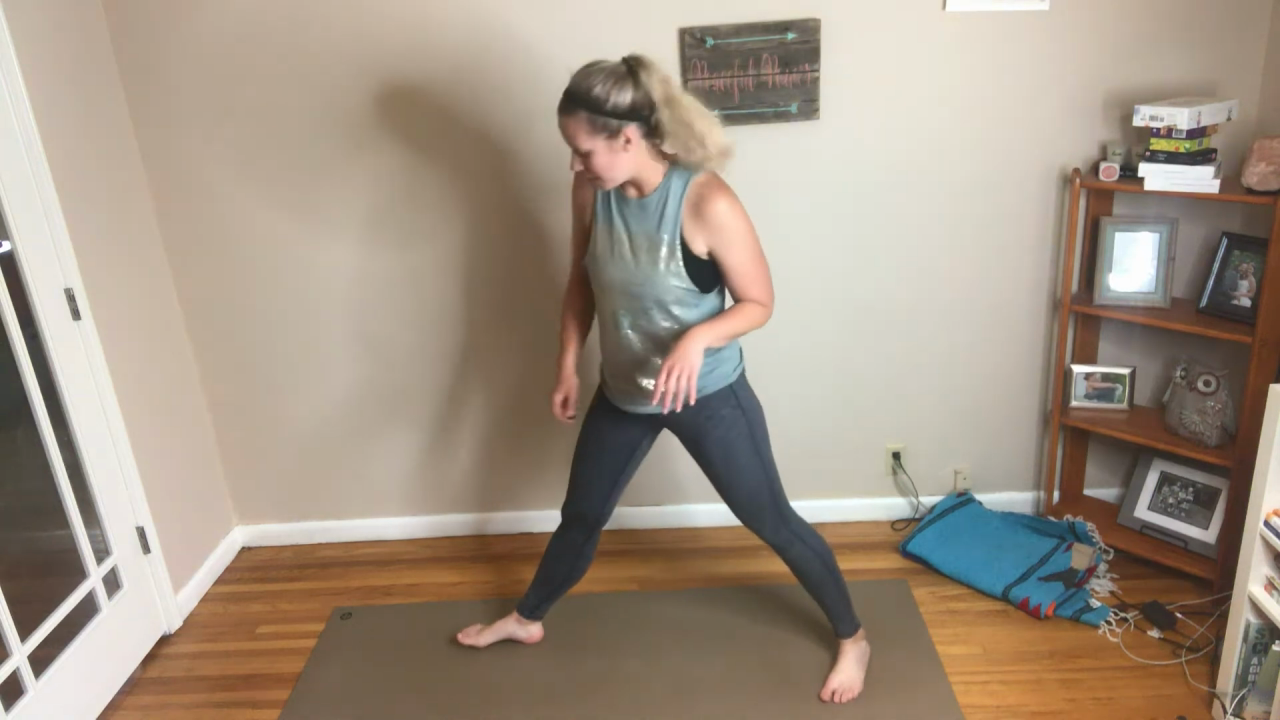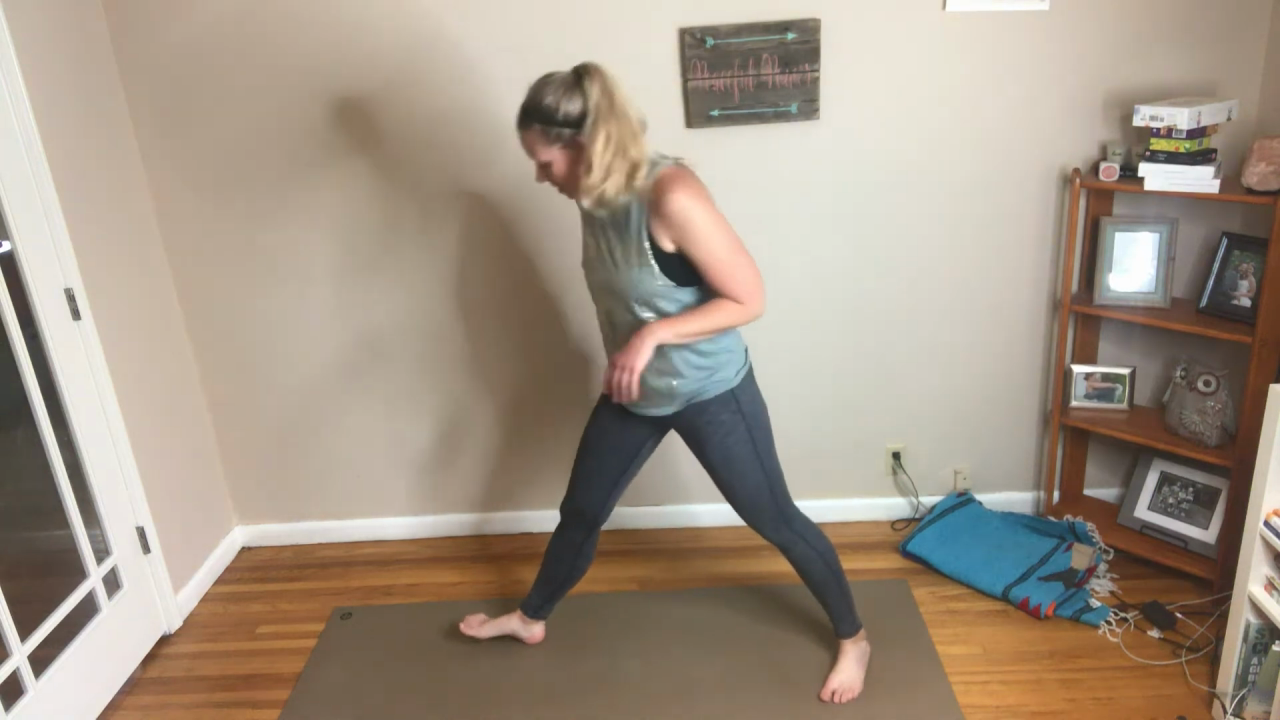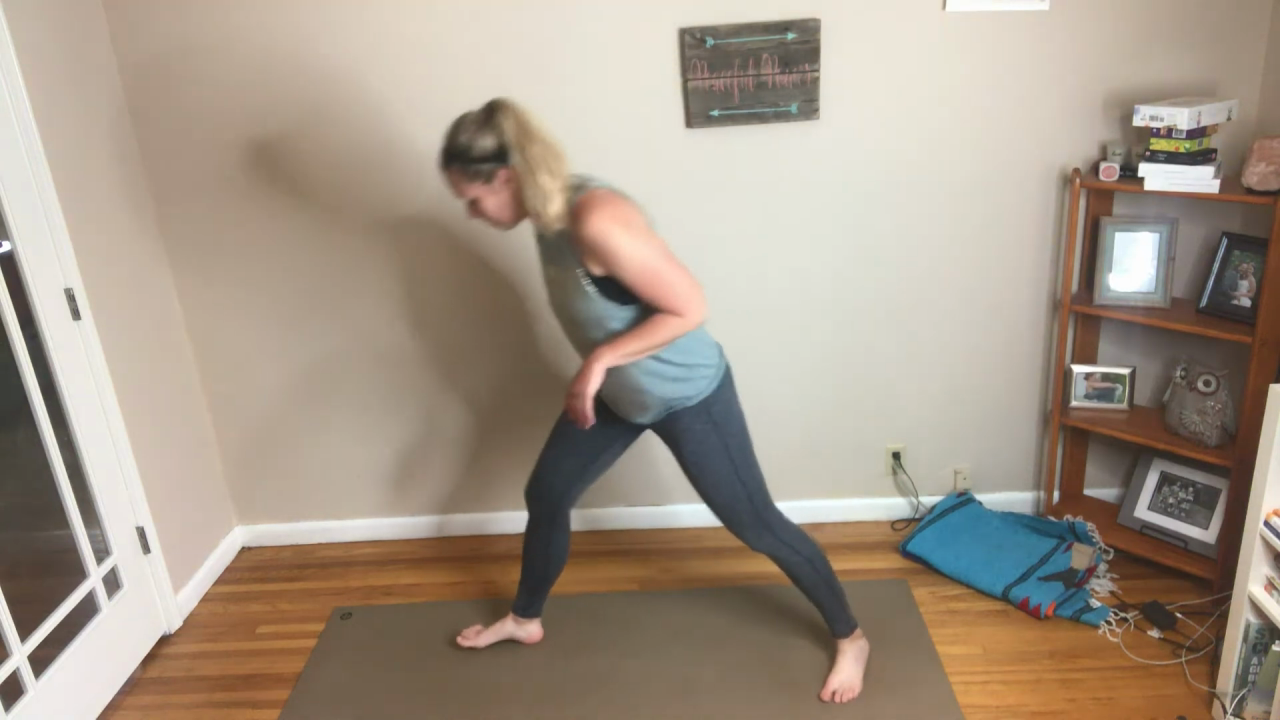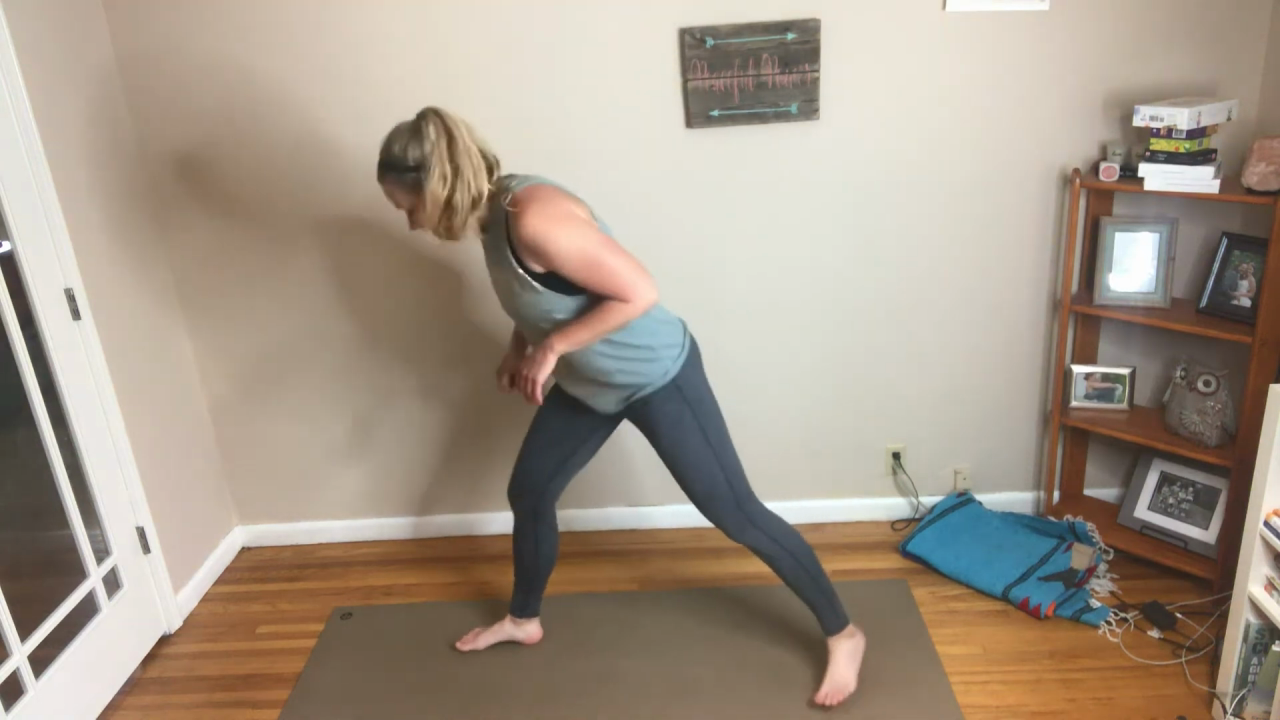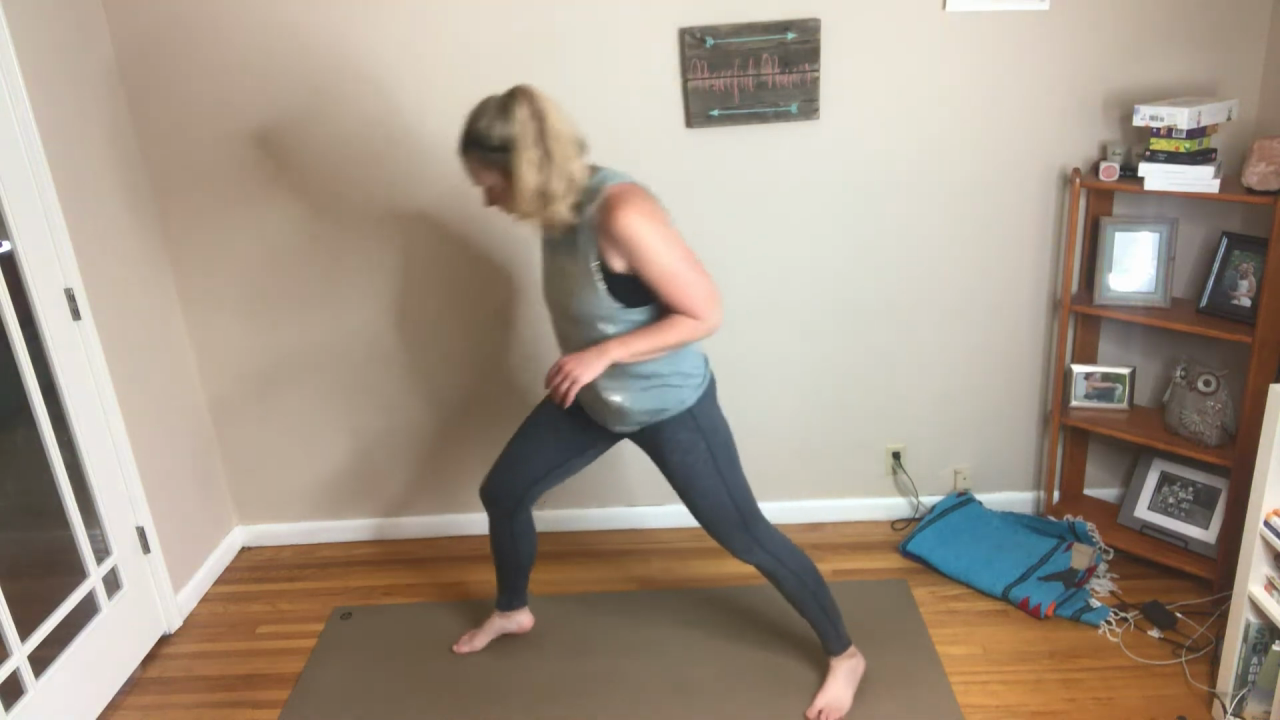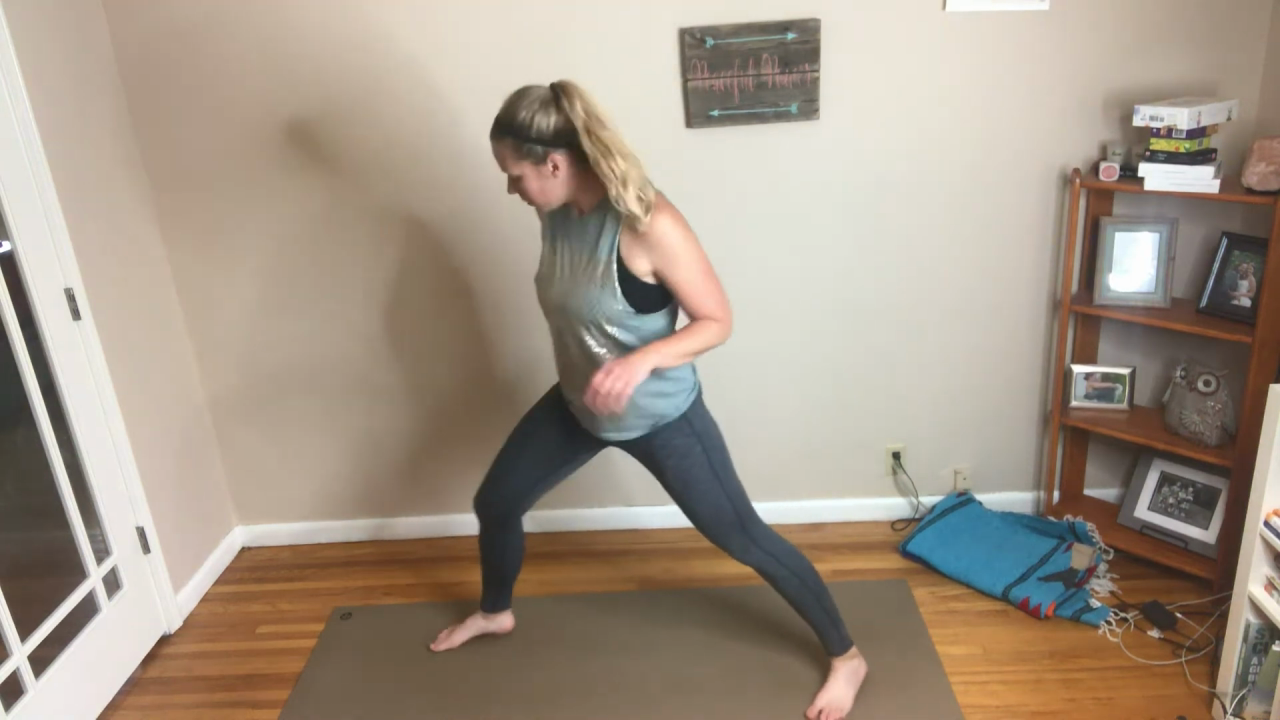
dt=0.3s
person 1, frame 1
left shoulder: (708, 202)
right shoulder: (590, 191)
left elbow: (758, 304)
left wrist: (695, 341)
right wrist: (567, 366)
left hip: (709, 393)
right hip: (623, 392)
left knee: (771, 521)
right knee: (581, 514)
left ankle: (851, 639)
right ankle: (527, 619)
person 1, frame 2
left shoulder: (672, 195)
right shoulder: (593, 193)
left elbow: (747, 299)
left wrist: (653, 335)
left hip: (712, 391)
right hip: (633, 391)
left knee: (775, 521)
right knee: (581, 508)
left ankle: (853, 639)
right ankle: (530, 618)
person 1, frame 3
left shoulder: (596, 219)
right shoulder: (547, 214)
left elbow: (688, 310)
left wrist: (600, 361)
left hip: (687, 393)
right hip: (616, 393)
left knee: (757, 526)
right knee: (545, 495)
left ankle: (850, 639)
right ankle: (525, 618)
person 1, frame 4
left shoulder: (532, 216)
right shoulder: (492, 212)
left elbow: (637, 292)
left wrist: (552, 348)
right wrist: (520, 346)
left hip: (657, 376)
right hip: (584, 382)
left knee: (739, 515)
right knee: (529, 493)
left ankle: (843, 636)
right ankle: (523, 619)
person 1, frame 5
left shoulder: (622, 213)
right shoulder: (556, 207)
left elbow: (703, 314)
left wrist: (603, 354)
right wrist: (580, 360)
left hip: (672, 404)
right hip: (594, 398)
left knee: (746, 536)
right knee: (501, 491)
left ankle: (844, 657)
right ankle: (511, 610)
person 1, frame 6
left shoulder: (649, 222)
right shoulder: (558, 210)
left elbow: (716, 323)
left wrist: (640, 362)
left hip: (661, 413)
right hip: (576, 405)
left knee: (744, 538)
right knee: (495, 502)
left ankle: (845, 657)
right ankle: (495, 612)
